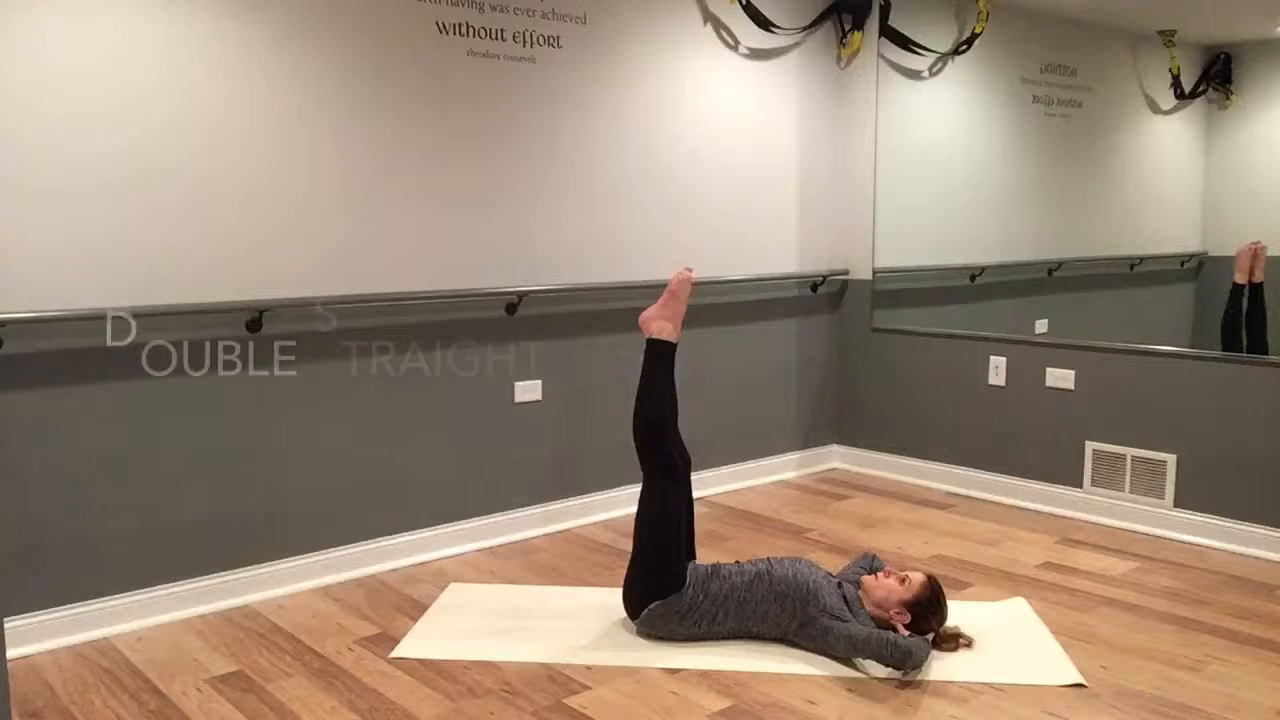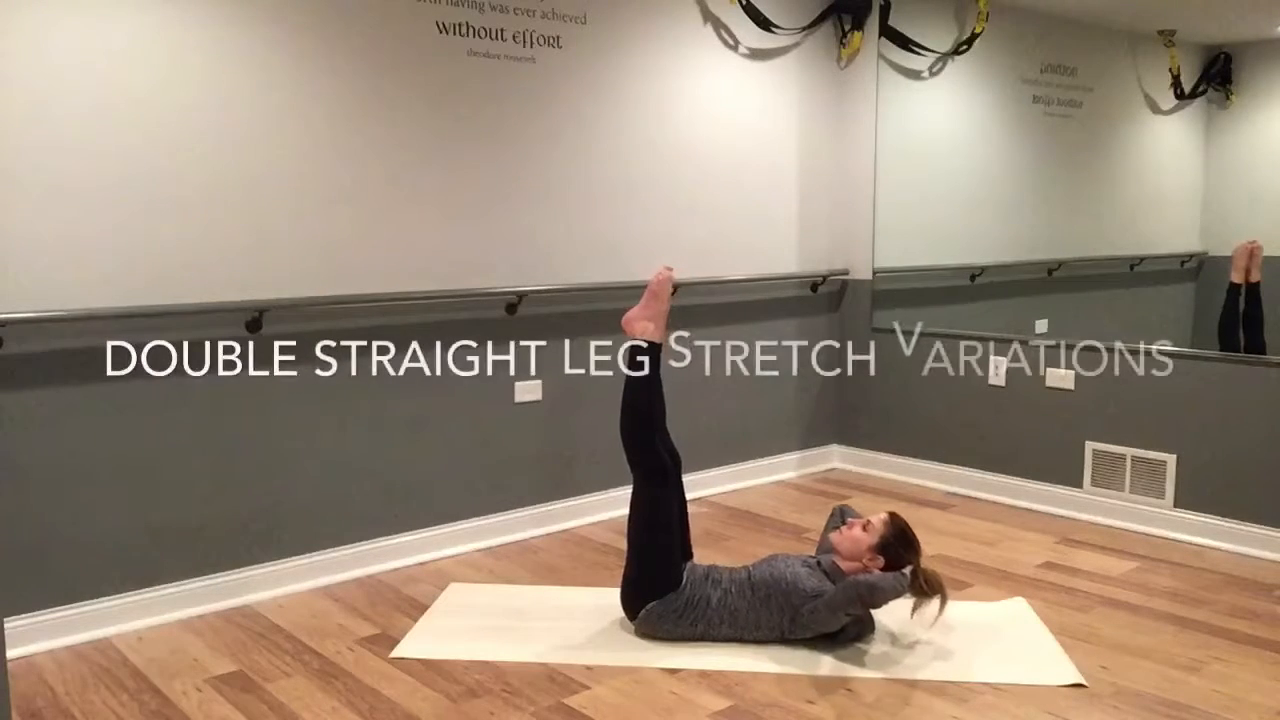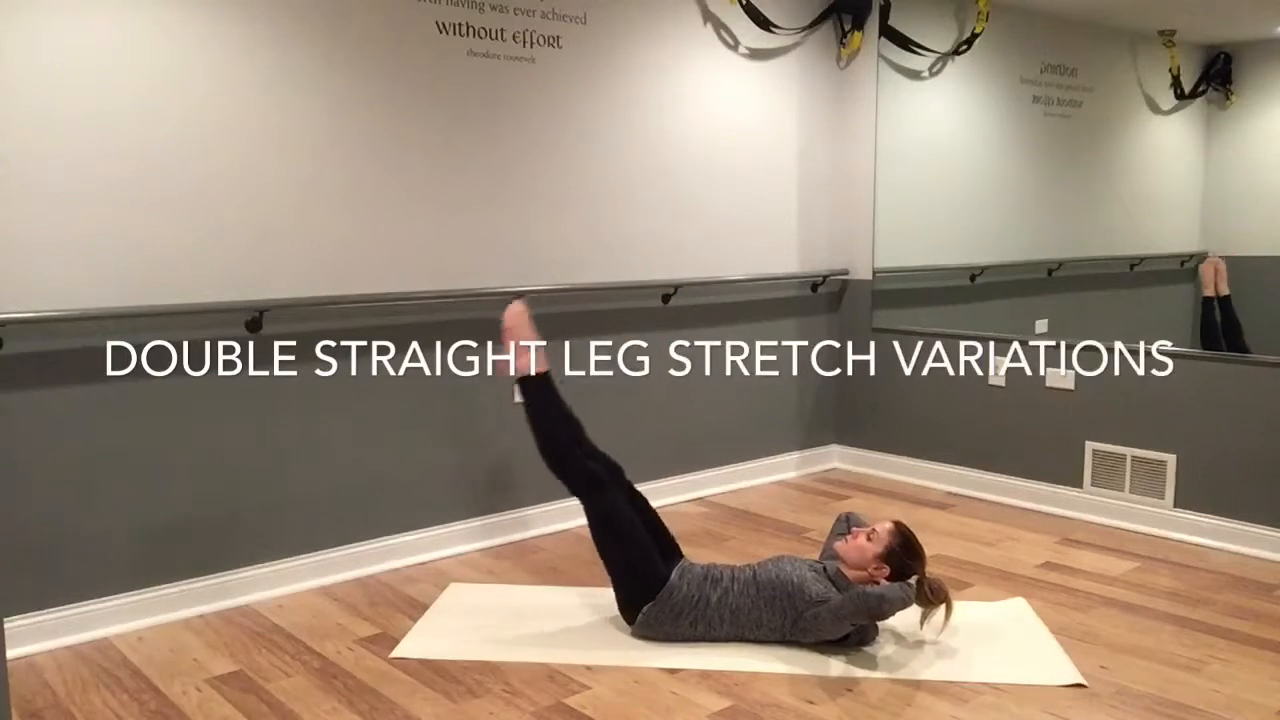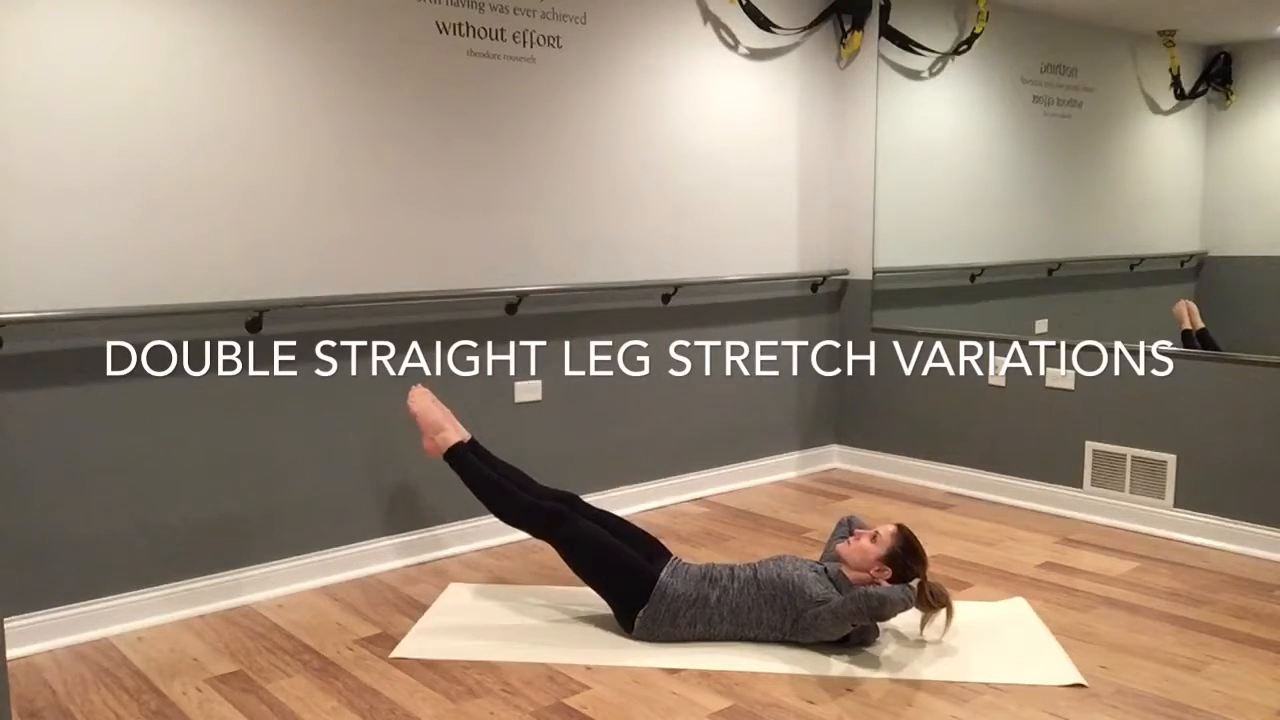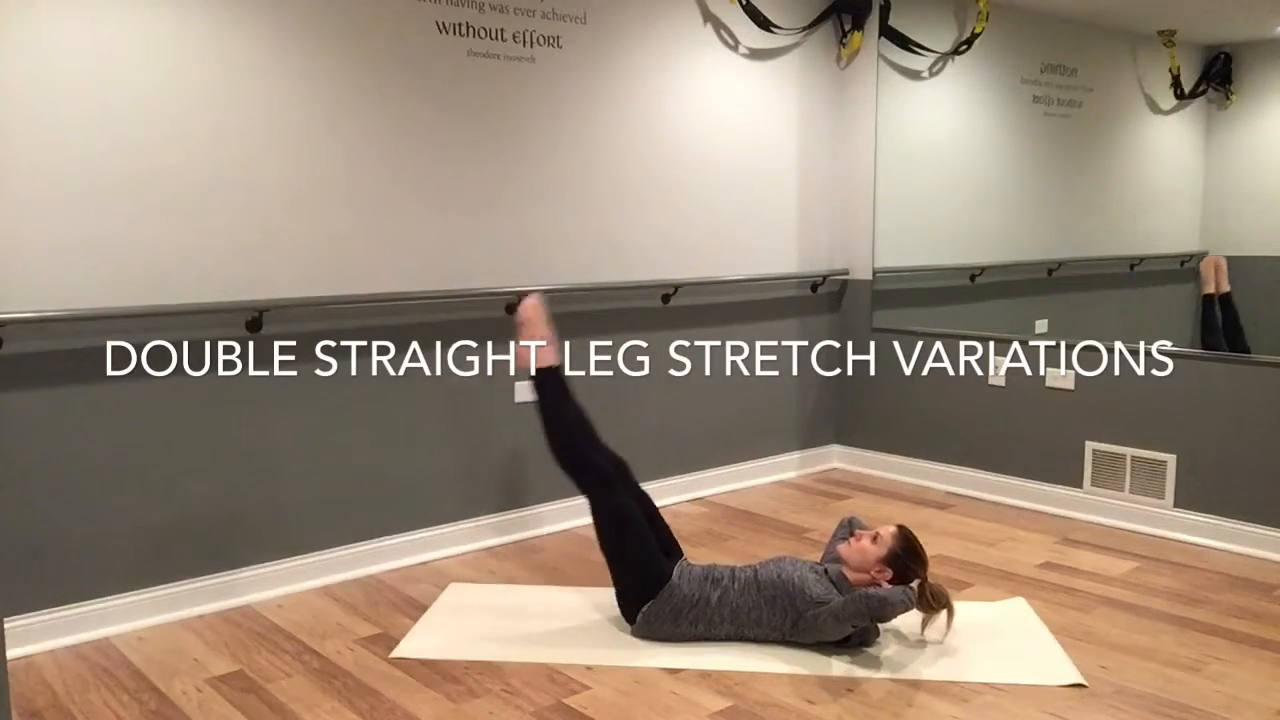
dt=1s
person 1, frame 1
left shoulder: (843, 625)
right shoulder: (847, 593)
left elbow: (906, 653)
right elbow: (869, 557)
left wrist: (921, 638)
left hip: (663, 604)
right hip: (688, 589)
left knee: (664, 468)
left ankle: (663, 336)
right ankle: (662, 336)
person 1, frame 2
left shoulder: (830, 605)
right shoulder: (828, 569)
left elbow: (868, 587)
right elbow: (841, 510)
left wrist: (903, 577)
left hip: (660, 604)
right hip: (684, 588)
left knee: (655, 470)
left ankle: (646, 338)
person 1, frame 3
left shoulder: (831, 611)
right shoulder: (831, 576)
left elbow: (877, 599)
right elbow: (847, 517)
left wrist: (907, 589)
right wrist: (896, 557)
left hip: (659, 605)
right hip: (680, 582)
left knee: (593, 483)
right knee: (608, 476)
left ankle: (533, 374)
right ankle: (533, 375)
person 1, frame 4
left shoulder: (832, 613)
right shoulder: (832, 575)
left elbow: (876, 601)
right elbow: (844, 520)
left wrist: (908, 591)
left hip: (660, 607)
right hip: (678, 579)
left knee: (554, 519)
right knee: (569, 505)
left ankle: (454, 446)
right ankle: (460, 444)
person 1, frame 5
left shoulder: (834, 613)
right shoulder: (833, 575)
left elbow: (877, 601)
right elbow: (849, 522)
left wrist: (911, 593)
left hip: (660, 606)
right hip: (685, 582)
left knee: (604, 482)
right knee: (615, 474)
left ankle: (544, 368)
right ankle: (545, 368)
